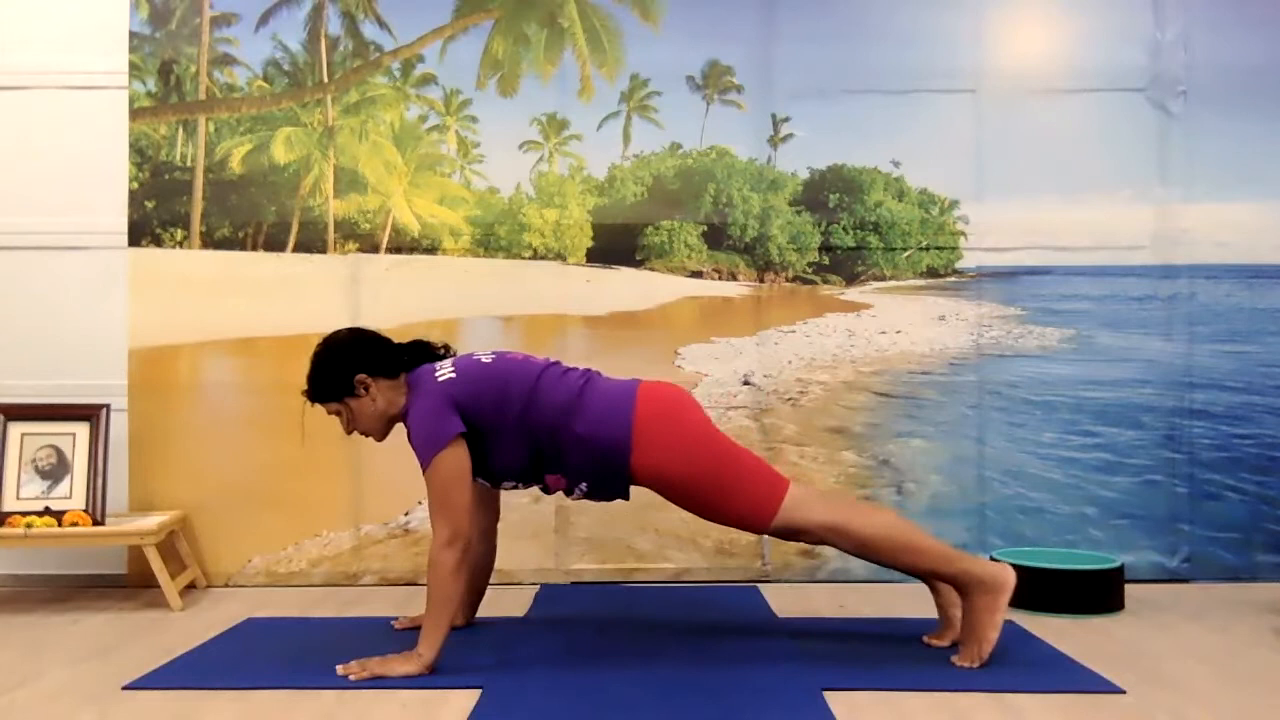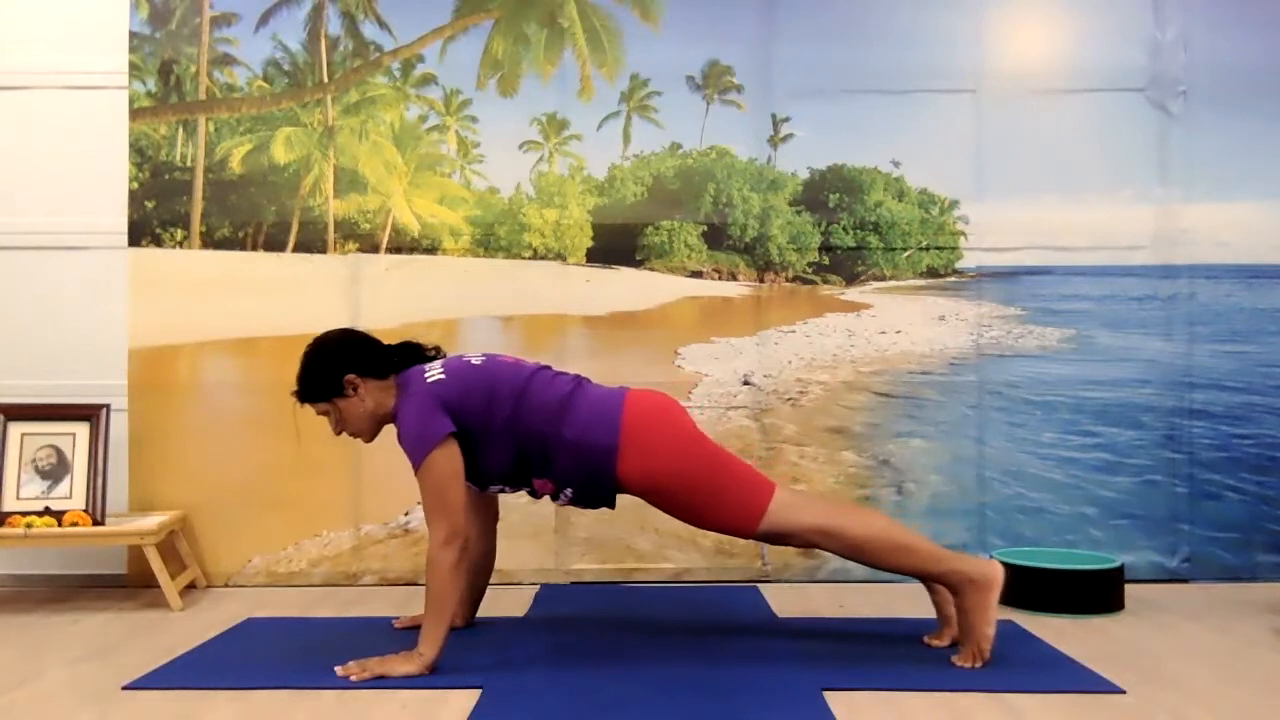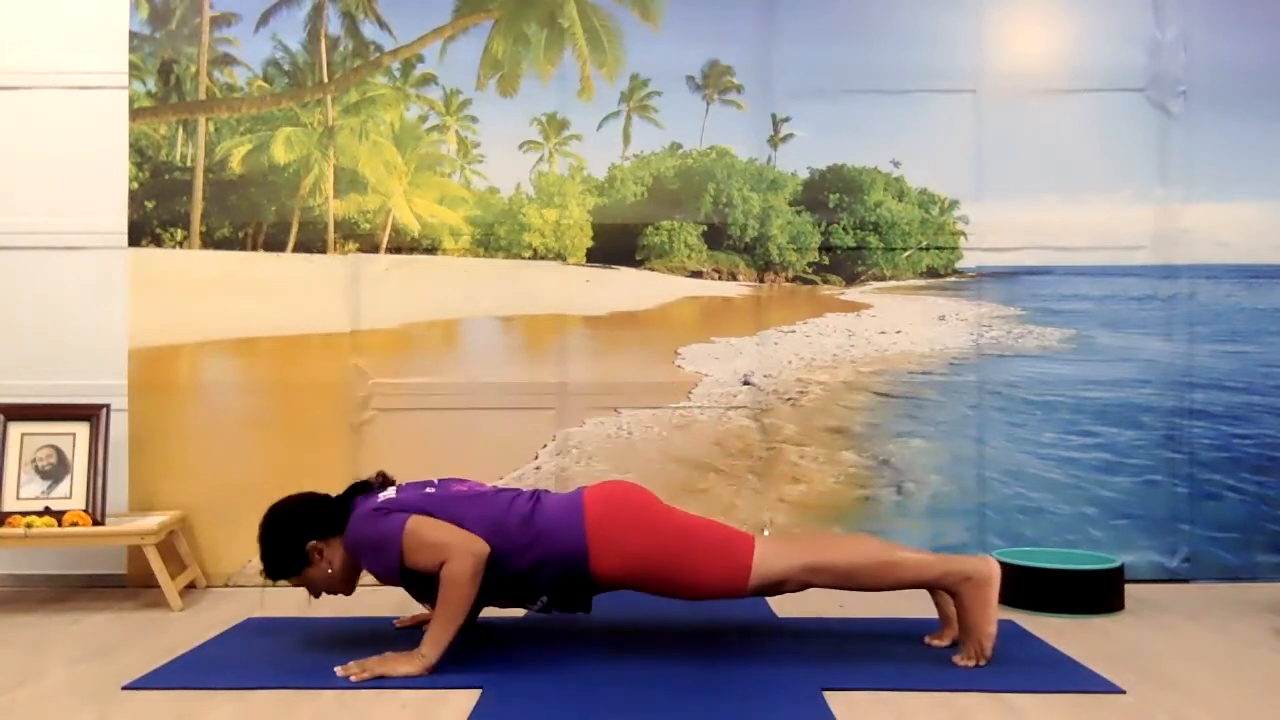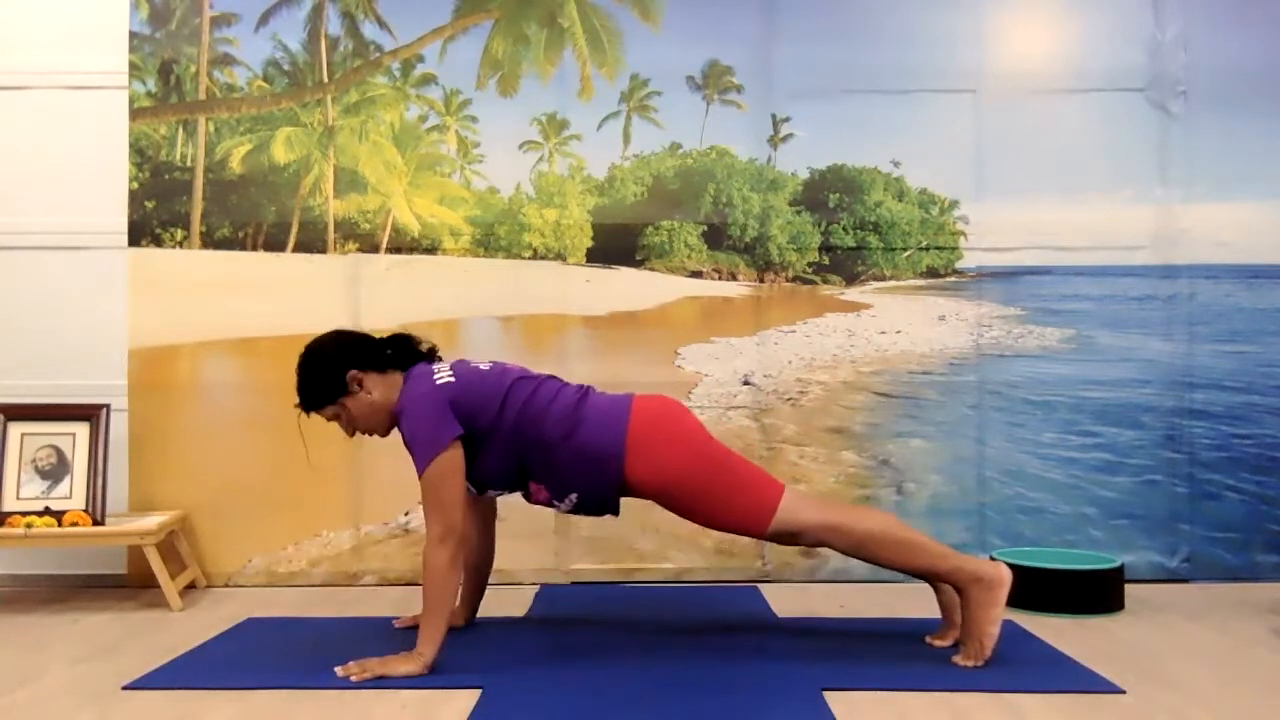
dt=1s
person 1, frame 1
left shoulder: (426, 403)
right shoulder: (448, 386)
left elbow: (452, 538)
right elbow: (483, 518)
left wrist: (422, 652)
right wrist: (460, 612)
left hip: (651, 434)
right hip: (647, 422)
left knee: (808, 517)
right knee: (797, 515)
left ankle: (978, 576)
right ankle: (940, 576)
person 1, frame 2
left shoulder: (416, 404)
right shoulder: (440, 389)
left elbow: (450, 536)
right elbow: (482, 519)
left wrist: (424, 653)
right wrist: (460, 613)
left hip: (639, 441)
right hip: (635, 430)
left knee: (796, 521)
right knee: (787, 520)
left ankle: (967, 575)
right ankle: (940, 576)
person 1, frame 3
left shoulder: (368, 530)
right shoulder: (389, 504)
left elbow: (469, 553)
left wrist: (425, 652)
right wrist: (452, 613)
left hip: (608, 536)
right hip: (603, 518)
left knee: (786, 564)
right knee: (778, 562)
left ankle: (961, 572)
right ankle: (941, 573)
person 1, frame 4
left shoulder: (419, 401)
right shoulder: (439, 392)
left elbow: (446, 534)
right elbow: (477, 512)
left wrist: (422, 653)
right wrist: (461, 610)
left hip: (648, 447)
right hip: (639, 439)
left knee: (805, 521)
right knee: (796, 522)
left ankle: (973, 574)
right ankle: (944, 581)
